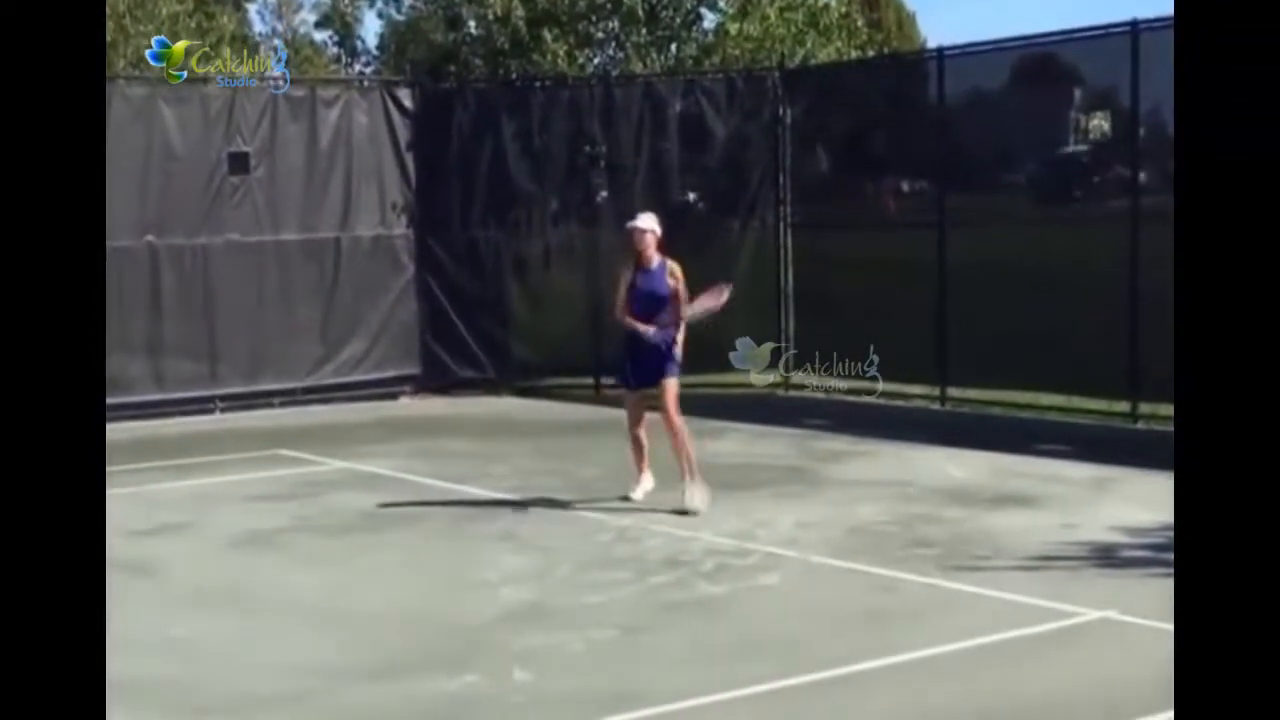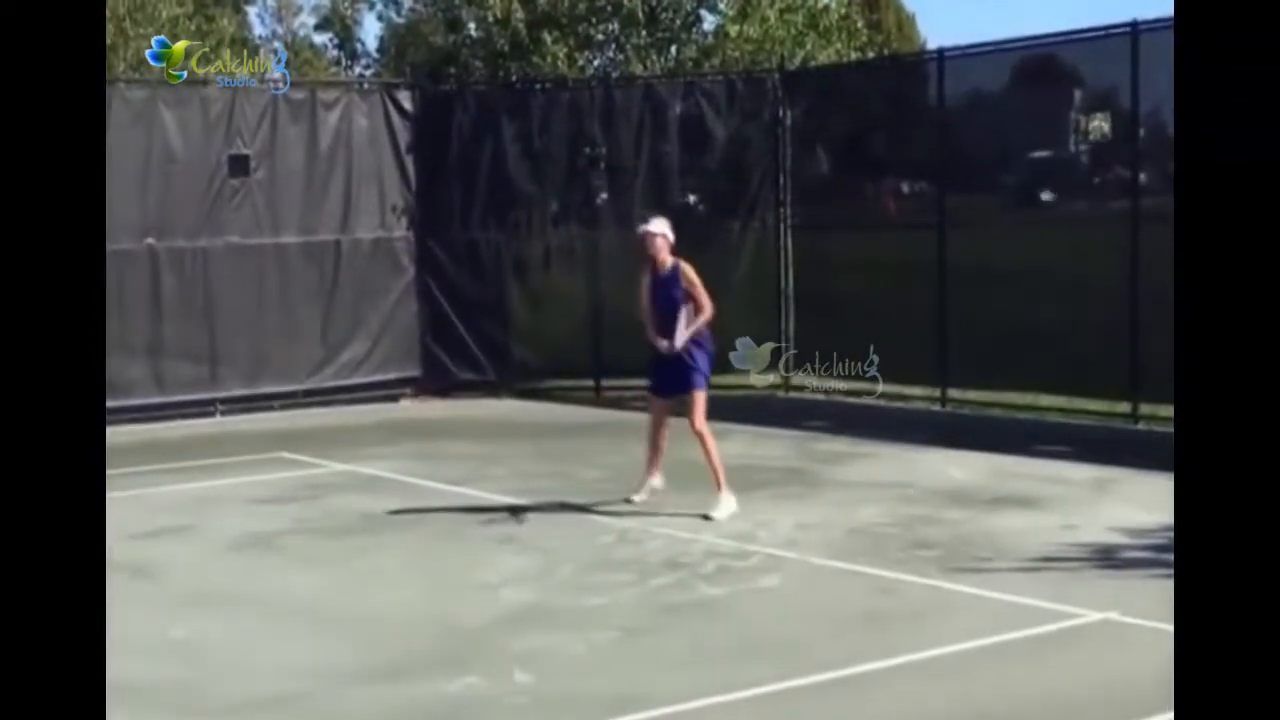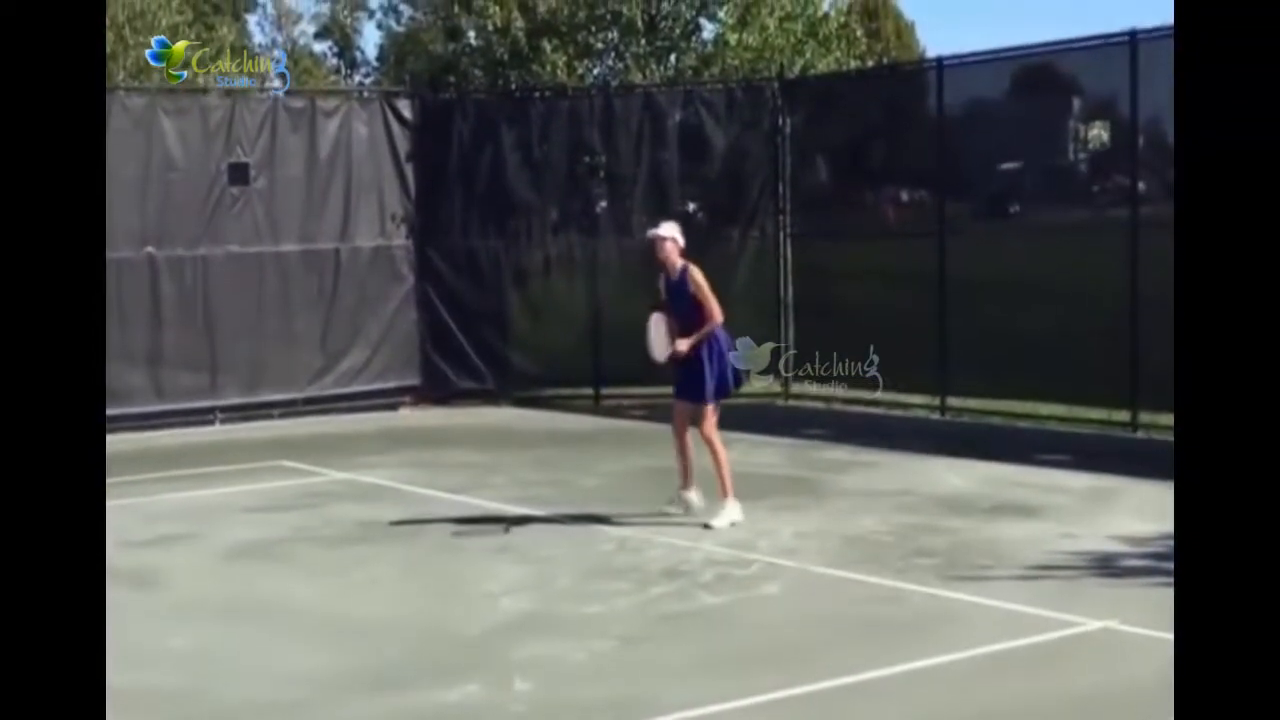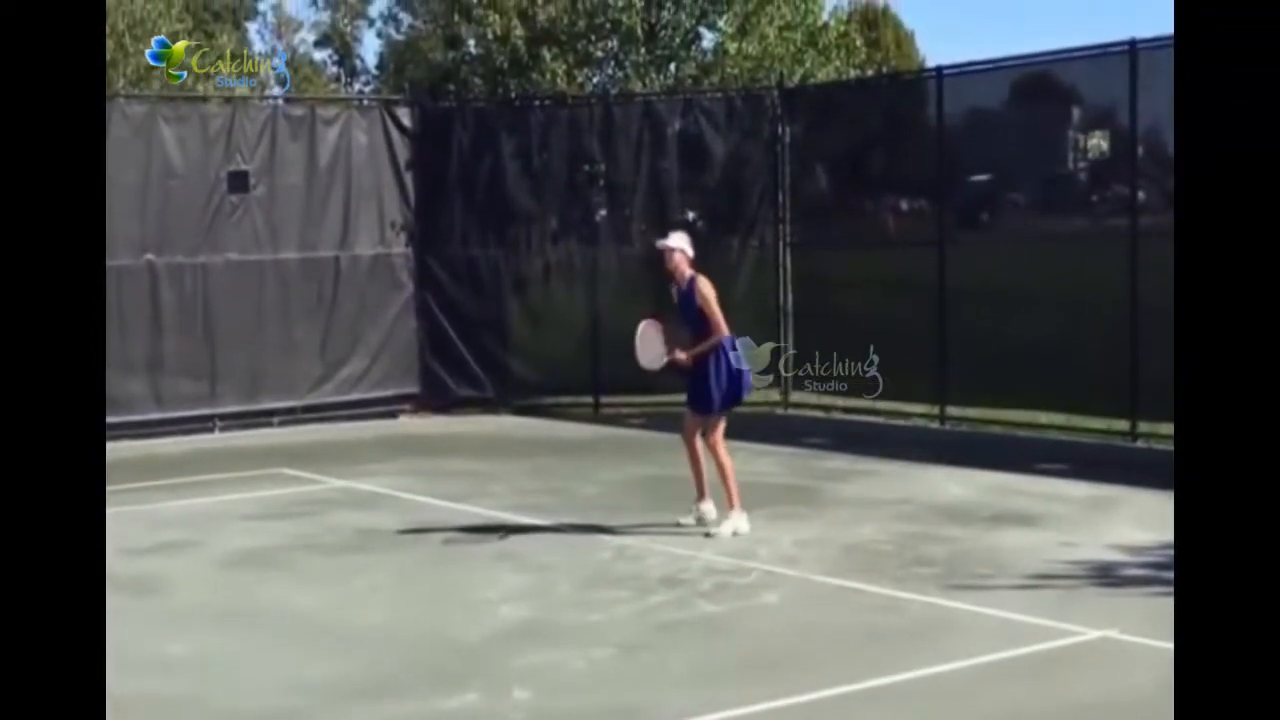
dt=0.2s
person 1, frame 1
left shoulder: (671, 269)
right shoulder: (629, 270)
left elbow: (683, 309)
right elbow: (619, 311)
left wrist: (679, 338)
right wrist: (640, 328)
left hip: (664, 346)
right hip: (637, 346)
left knee: (669, 411)
right knee: (635, 419)
left ankle: (692, 481)
right ankle: (644, 475)
person 1, frame 2
left shoulder: (684, 271)
right shoulder: (647, 276)
left elbow: (707, 310)
left wrist: (685, 337)
right wrist: (655, 338)
left hip: (692, 351)
right hip: (665, 353)
left knee: (697, 424)
right knee: (656, 422)
left ankle: (725, 495)
right ankle: (652, 477)
person 1, frame 3
left shoulder: (692, 274)
right shoulder: (663, 279)
left elbow: (717, 317)
left wrist: (690, 342)
right wrist: (674, 342)
left hip: (710, 352)
right hip: (689, 356)
left knee: (707, 430)
right knee: (679, 426)
left ankle: (730, 503)
right ankle: (688, 491)
person 1, frame 4
left shoulder: (700, 285)
right shoulder: (676, 288)
left elbow: (722, 331)
left wrist: (693, 353)
right wrist: (684, 353)
left hip: (719, 364)
right hip: (702, 365)
left knee: (714, 441)
right knee: (689, 436)
left ankle: (737, 515)
right ankle: (704, 505)
